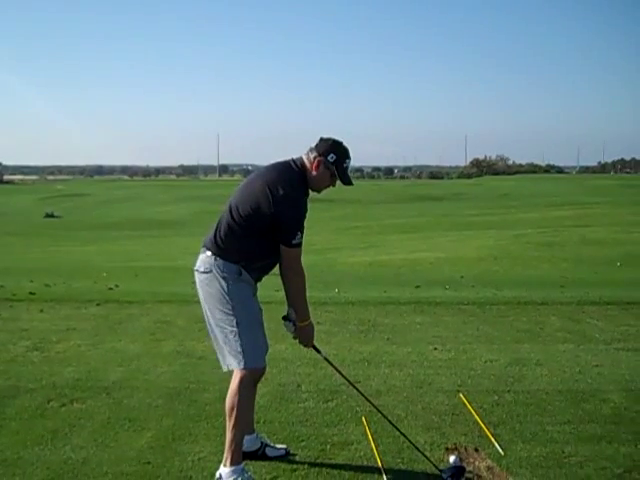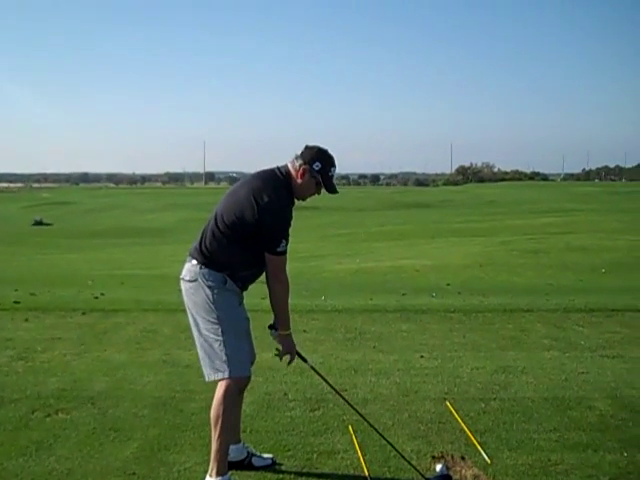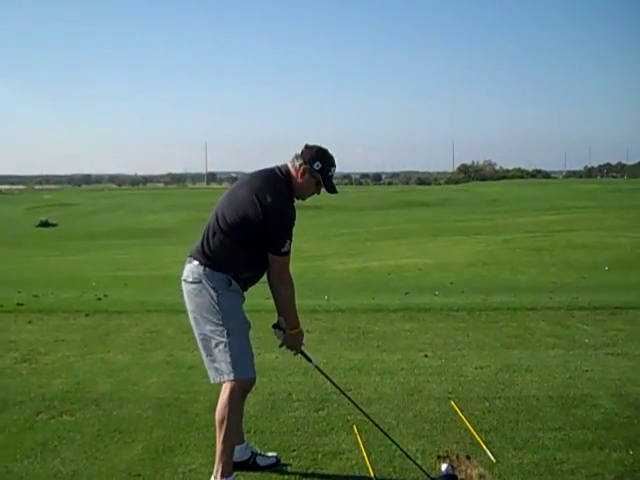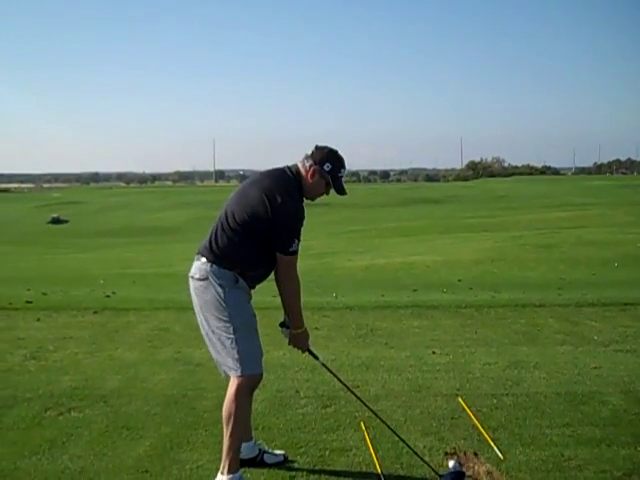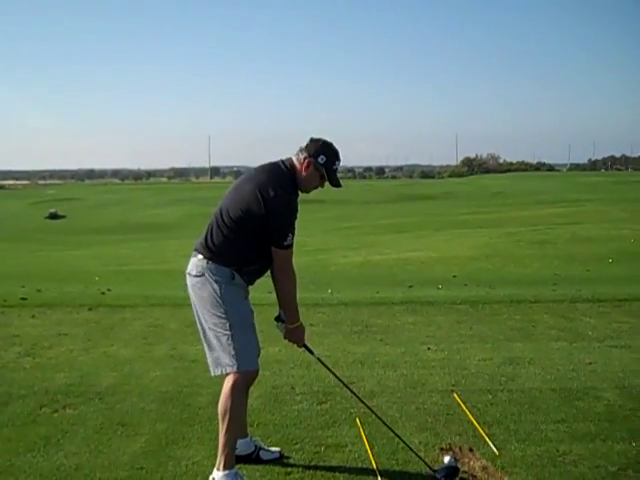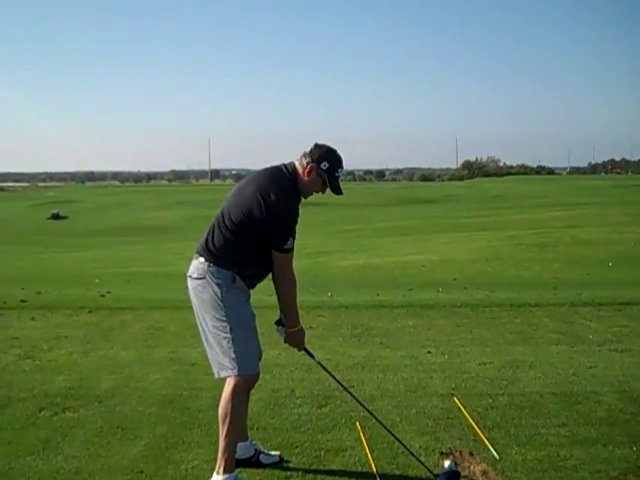
dt=0.5s
person 1, frame 1
left shoulder: (282, 175)
right shoulder: (290, 193)
left elbow: (284, 257)
right elbow: (292, 266)
left wrist: (292, 308)
right wrist: (304, 320)
left hip: (231, 271)
right hip: (225, 273)
left knee: (252, 362)
right knee: (248, 368)
left ankle: (248, 440)
person 1, frame 2
left shoulder: (268, 184)
right shoulder: (275, 201)
left elbow: (270, 269)
right elbow: (276, 276)
left wrist: (279, 324)
right wrist: (285, 332)
left hip: (219, 280)
right hip: (210, 282)
left knee: (238, 371)
right knee: (233, 376)
left ankle: (234, 451)
person 1, frame 3
left shoulder: (266, 182)
right shoulder: (279, 202)
left elbow: (271, 266)
right elbow: (280, 275)
left wrist: (283, 318)
right wrist: (293, 327)
left hip: (214, 280)
right hip: (212, 284)
left knee: (240, 373)
right knee: (238, 378)
left ankle: (238, 450)
person 1, frame 4
left shoulder: (276, 181)
right shoulder: (288, 202)
left elbow: (278, 264)
right elbow: (287, 274)
left wrist: (291, 320)
right wrist: (298, 326)
left hip: (221, 276)
right hip: (220, 280)
left knee: (247, 368)
right knee: (245, 374)
left ankle: (246, 447)
person 1, frame 5
left shoulder: (271, 176)
right shoulder: (281, 194)
left elbow: (274, 259)
right elbow: (283, 268)
left wrist: (285, 312)
right wrist: (293, 320)
left hip: (219, 272)
right hip: (217, 276)
left knee: (245, 365)
right knee: (241, 370)
left ankle: (241, 443)
person 1, frame 6
left shoulder: (273, 180)
right shoulder: (281, 197)
left elbow: (274, 263)
right elbow: (283, 272)
left wrist: (286, 317)
right wrist: (293, 325)
left hip: (220, 276)
right hip: (218, 280)
left knee: (246, 368)
right knee: (242, 373)
left ankle: (241, 447)
